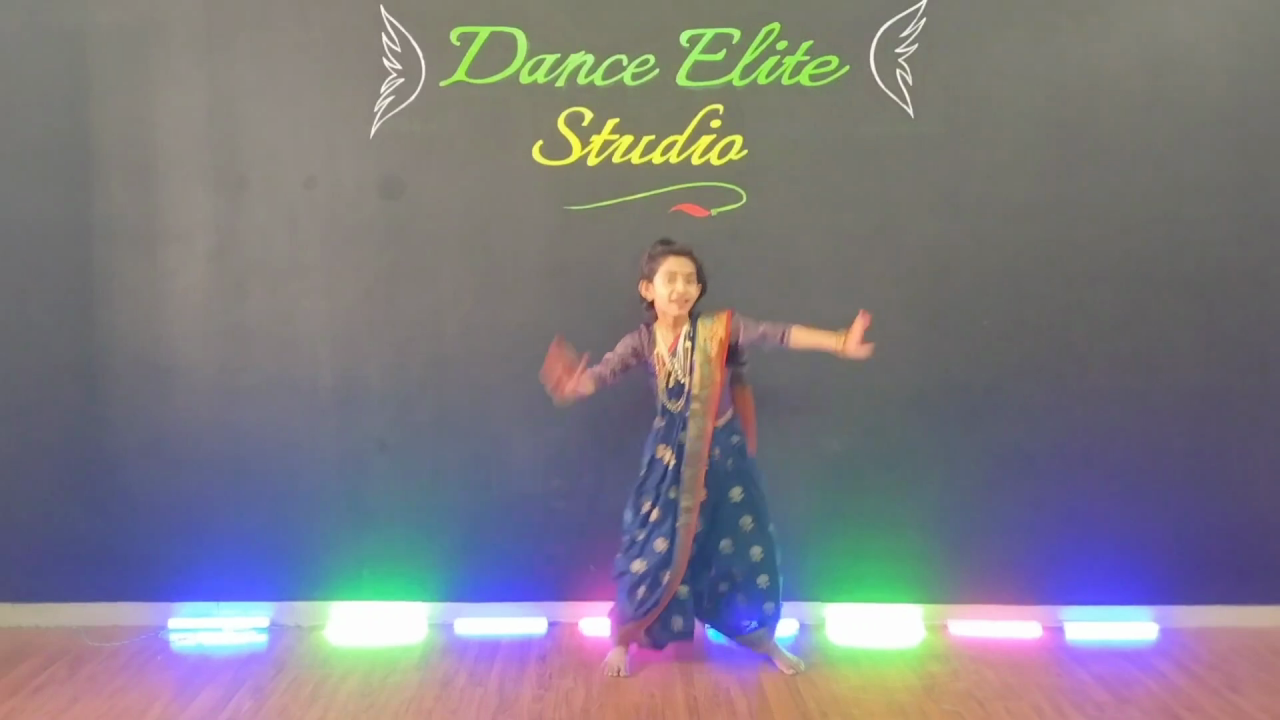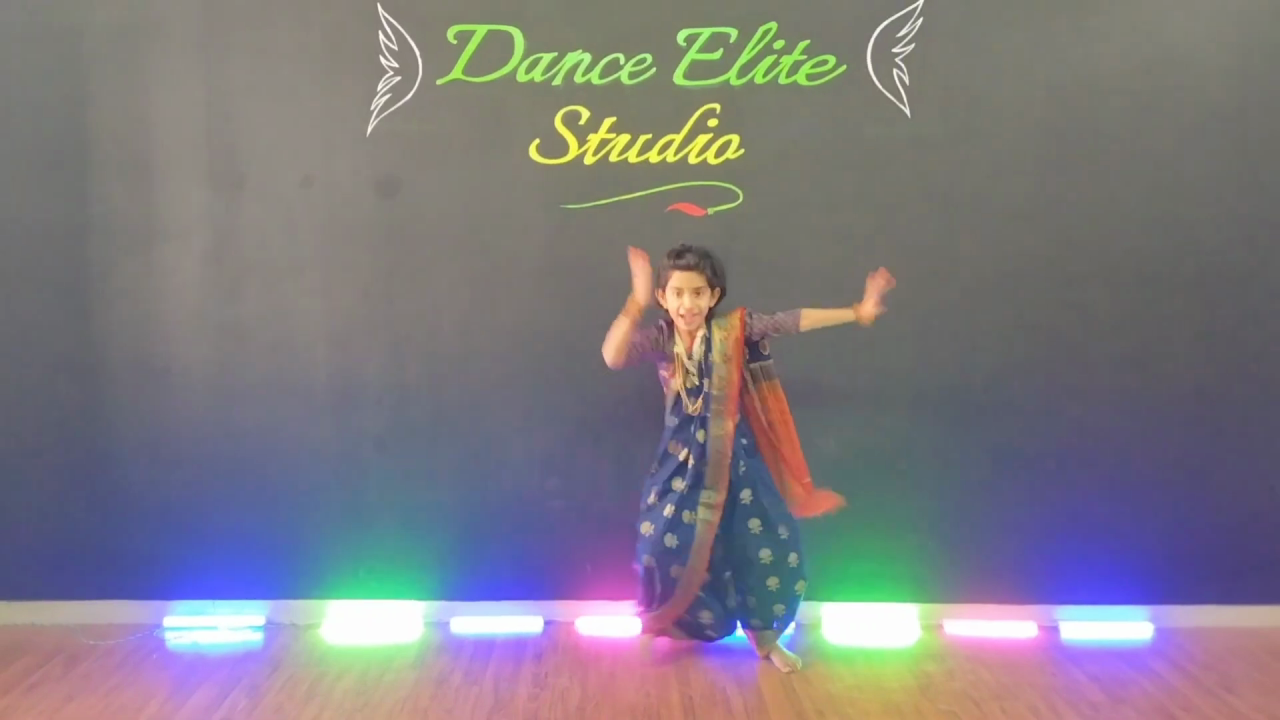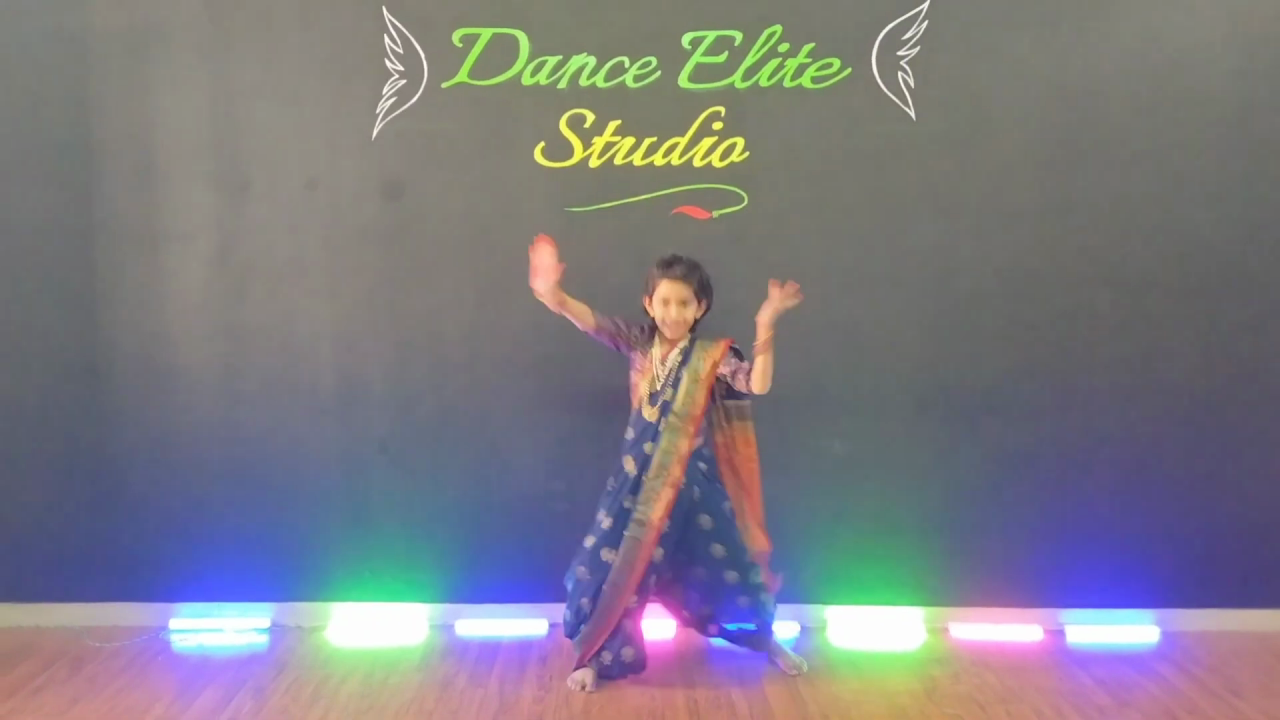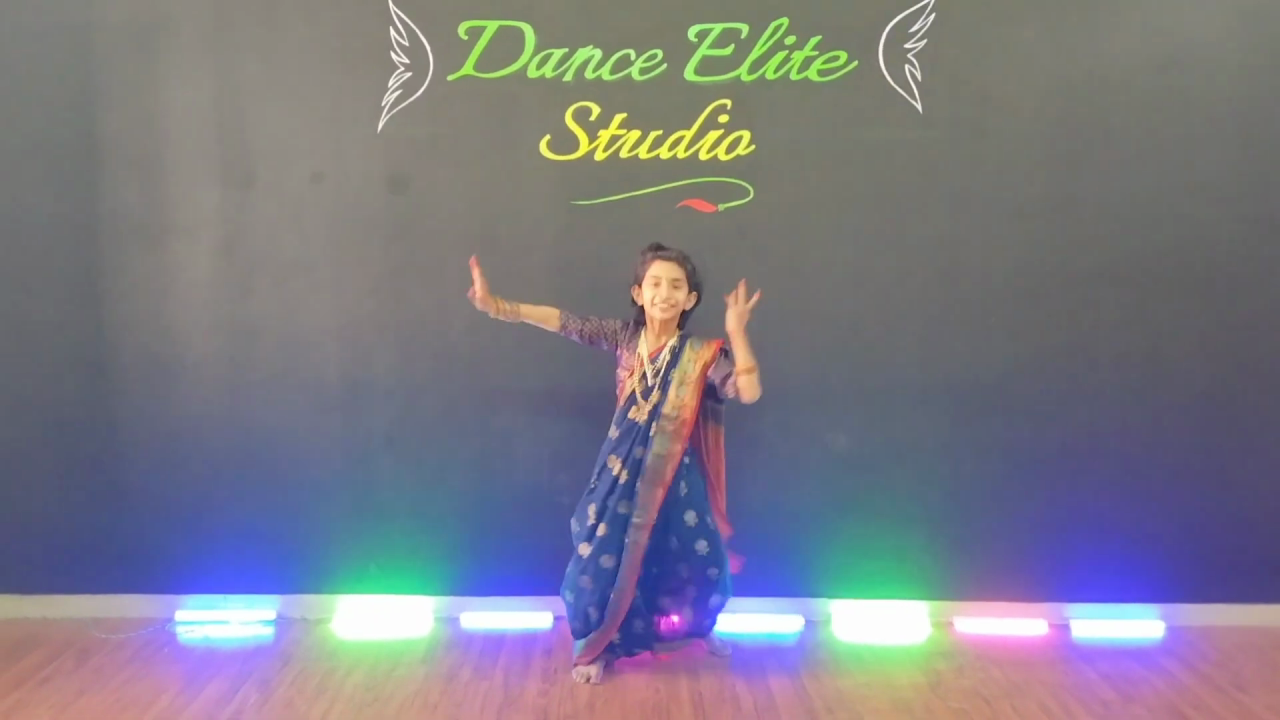
dt=0.3s
person 1, frame 1
left shoulder: (720, 328)
right shoulder: (640, 341)
left elbow: (778, 334)
right elbow: (591, 380)
left wrist: (840, 343)
right wrist: (570, 380)
left hip: (721, 458)
right hip: (667, 460)
left knee: (748, 545)
right knee: (651, 547)
left ankle: (761, 637)
right ankle: (625, 639)
person 1, frame 2
left shoulder: (734, 329)
right shoulder: (654, 338)
left elbow: (792, 321)
right elbow: (613, 356)
left wrist: (857, 312)
right wrist: (636, 302)
left hip: (734, 457)
right hip: (683, 459)
left knee: (764, 543)
right knee: (666, 540)
left ankle: (765, 635)
right ankle: (668, 621)
person 1, frame 3
left shoulder: (717, 354)
right shoulder: (638, 342)
left elbow: (758, 386)
right elbow: (590, 319)
left wrist: (764, 331)
right wrist: (553, 294)
left hip: (693, 478)
right hip: (637, 476)
left knee: (728, 562)
right knee: (600, 565)
left ankle: (767, 642)
right ankle: (593, 655)
person 1, frame 4
left shoulder: (703, 354)
right shoulder: (622, 337)
left elbow: (749, 394)
right elbow: (563, 321)
left wrist: (737, 334)
right wrist: (497, 306)
left hip: (676, 476)
right hip: (621, 471)
left knee: (701, 562)
right knee: (600, 562)
left ankle: (696, 631)
right ankle: (597, 648)
